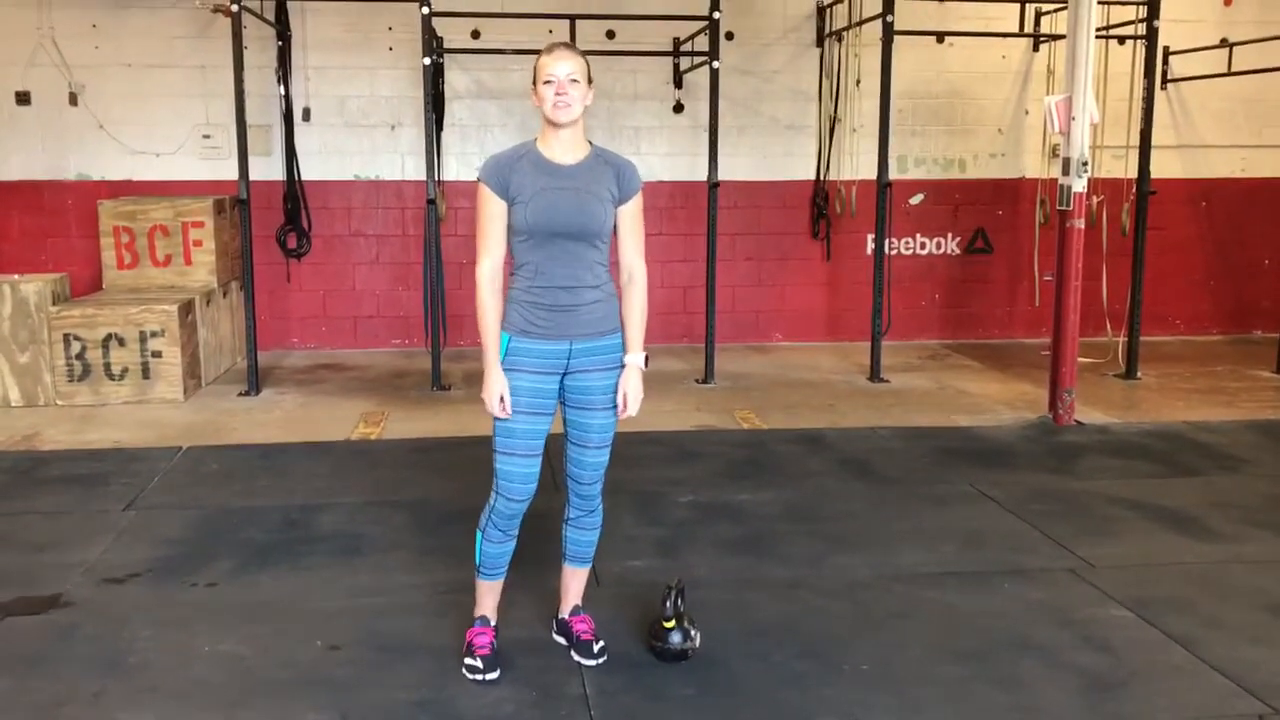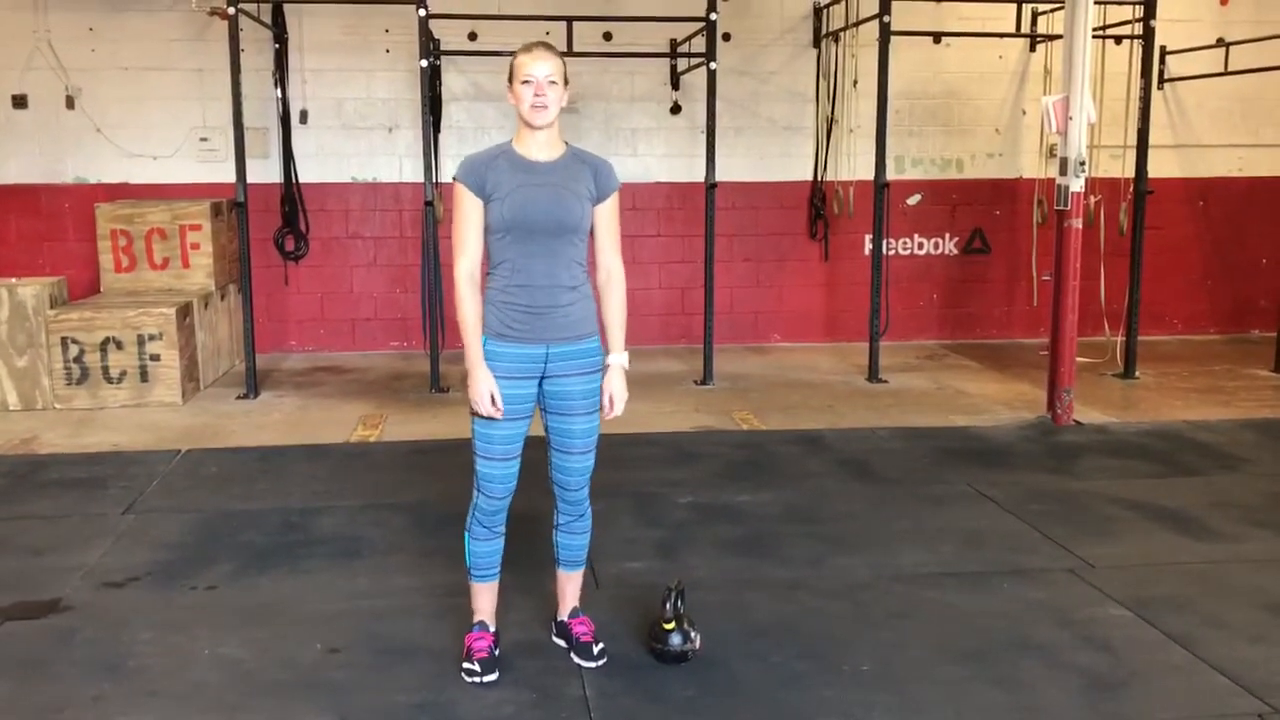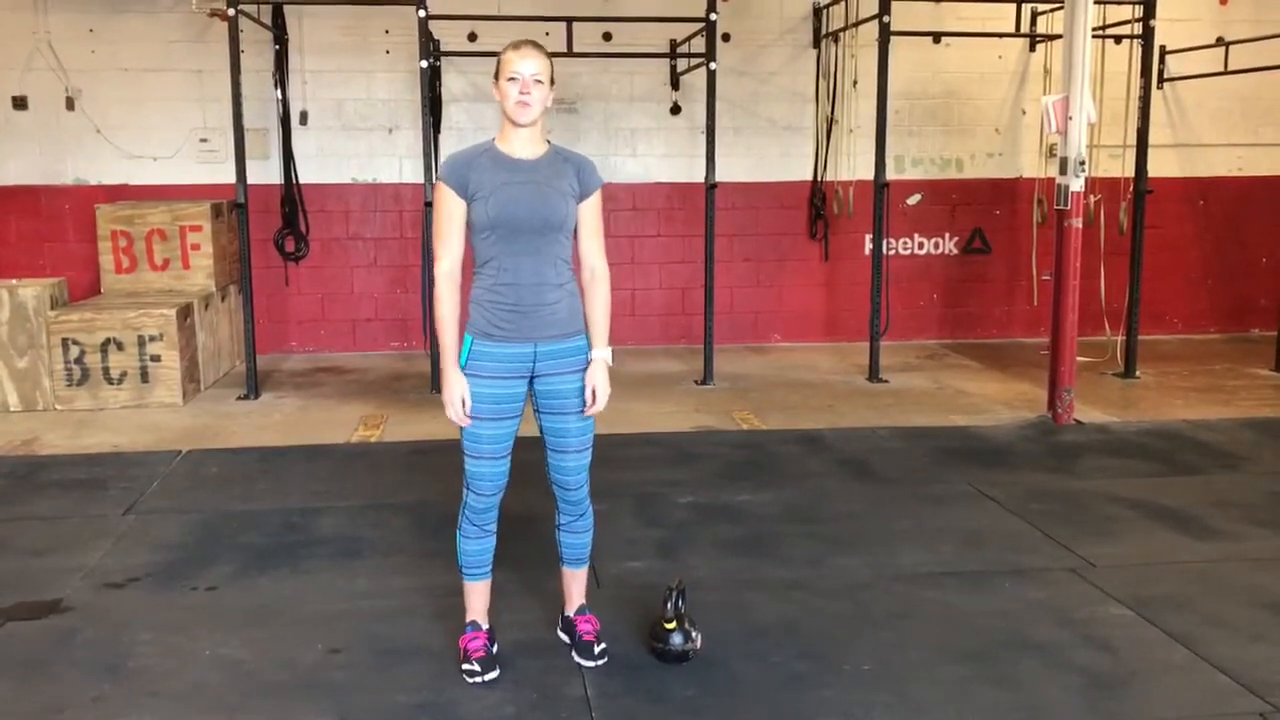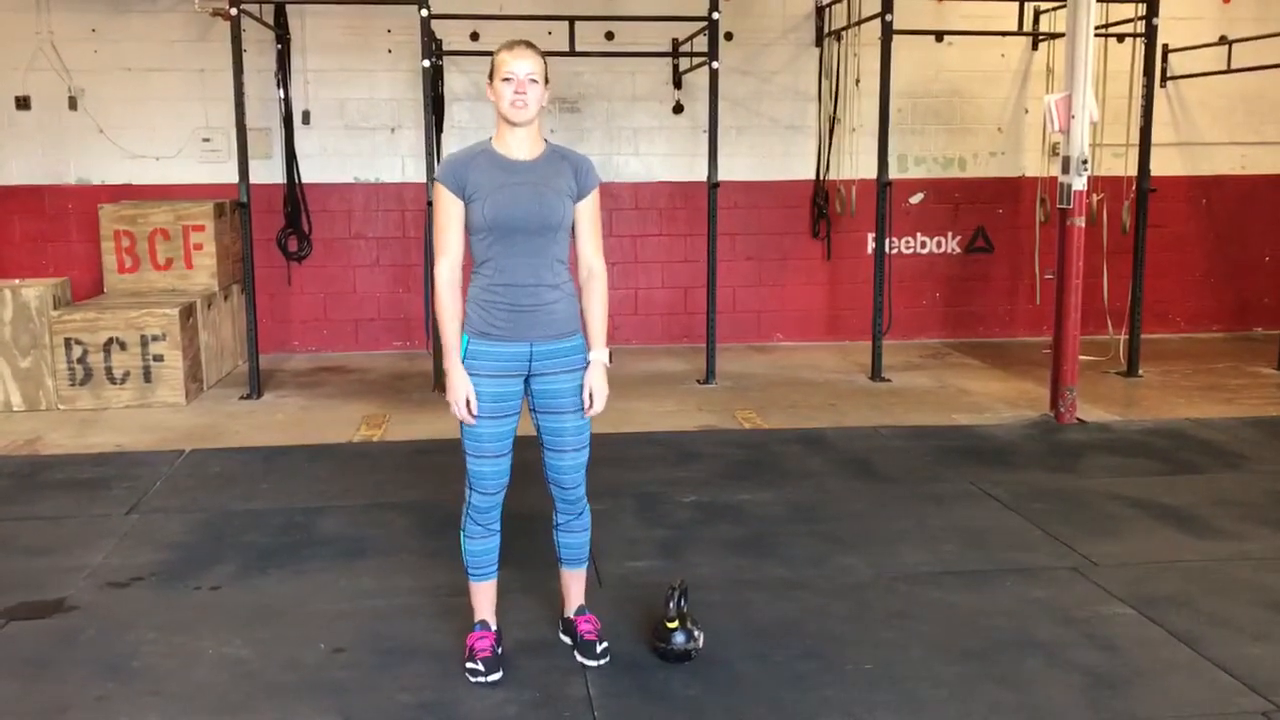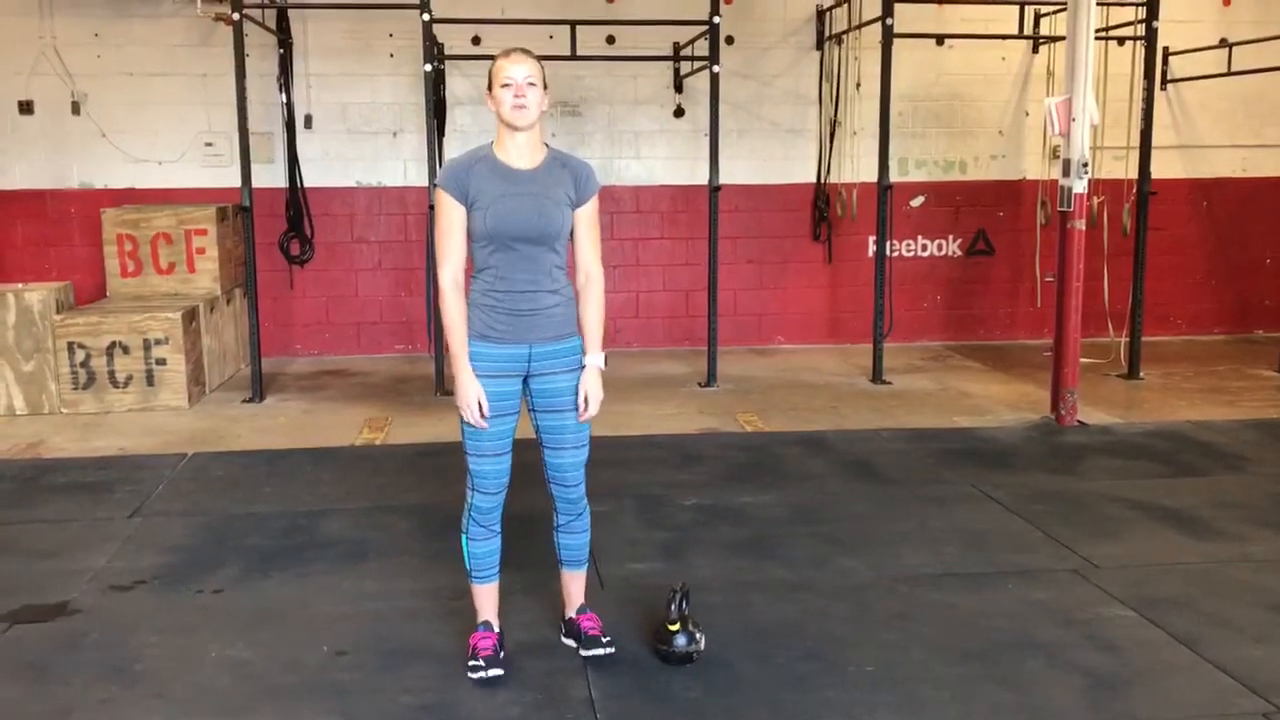
dt=0.4s
person 1, frame 1
left shoulder: (619, 173)
right shoulder: (504, 170)
left elbow: (633, 272)
right elbow: (489, 272)
left wrist: (634, 360)
right wrist: (491, 364)
left hip: (599, 349)
right hip: (528, 348)
left knee: (587, 488)
right knee: (512, 492)
left ankle: (571, 613)
right ankle: (483, 620)
person 1, frame 2
left shoulder: (595, 173)
right shoulder: (479, 170)
left elbow: (610, 272)
right elbow: (466, 272)
left wrist: (617, 359)
right wrist: (476, 362)
left hip: (577, 352)
right hip: (504, 352)
left knee: (574, 491)
right knee: (492, 494)
left ankle: (570, 615)
right ankle: (482, 627)
person 1, frame 3
left shoulder: (578, 171)
right shoulder: (462, 168)
left elbow: (594, 269)
right elbow: (446, 272)
left wrist: (601, 355)
right wrist: (449, 365)
left hip: (565, 350)
right hip: (491, 351)
left knee: (573, 489)
right knee: (482, 493)
left ankle: (576, 613)
right ankle: (477, 627)
person 1, frame 4
left shoulder: (575, 169)
right shoulder: (460, 169)
left elbow: (592, 268)
right elbow: (446, 273)
left wrist: (598, 356)
right wrist: (453, 364)
left hip: (563, 349)
right hip: (488, 350)
left knee: (571, 487)
right knee: (485, 493)
left ankle: (577, 614)
right ankle: (484, 626)
person 1, frame 5
left shoulder: (575, 175)
right shoulder: (461, 174)
left elbow: (589, 275)
right elbow: (450, 278)
left wrist: (593, 361)
right wrist: (462, 369)
left hip: (560, 350)
right hip: (488, 352)
left knee: (570, 486)
right knee: (485, 492)
left ankle: (577, 613)
right ankle: (487, 628)
